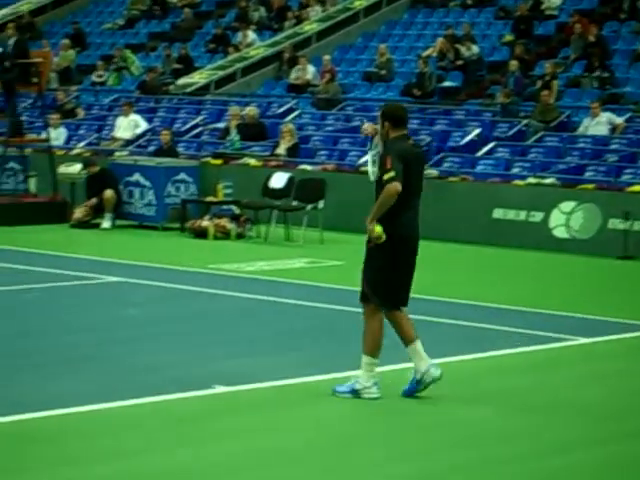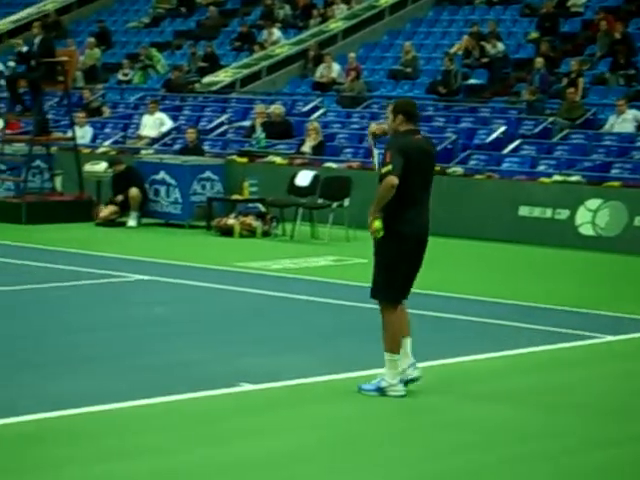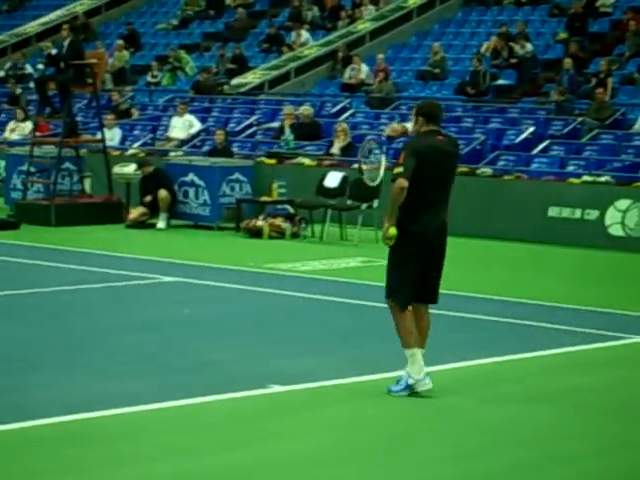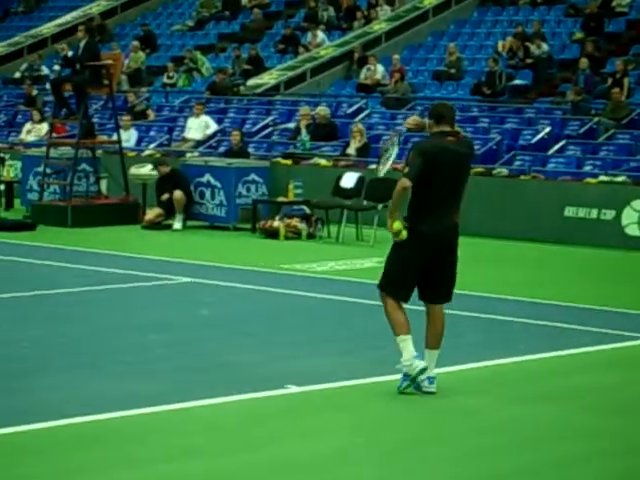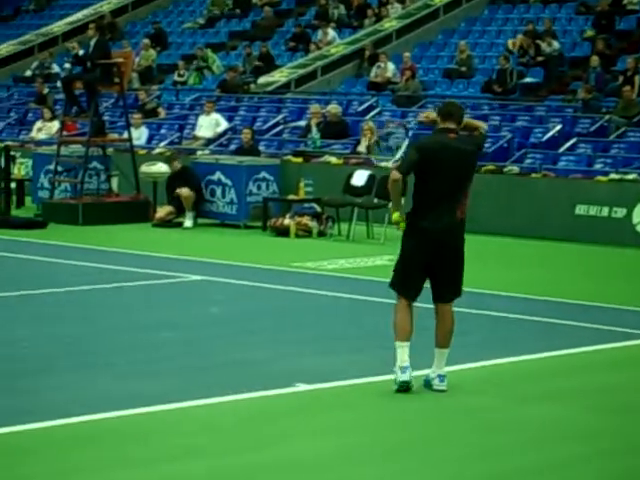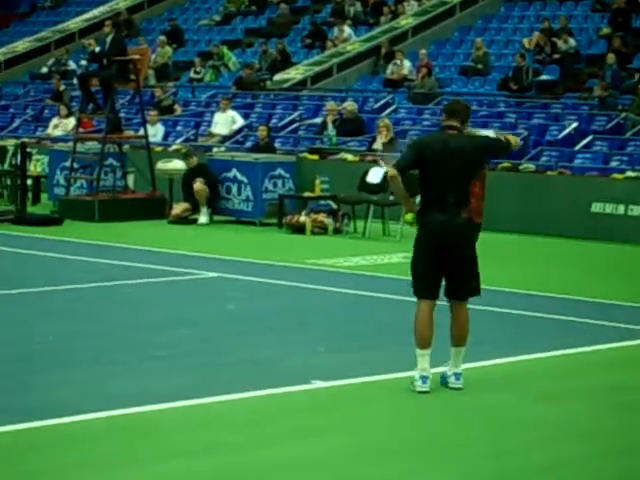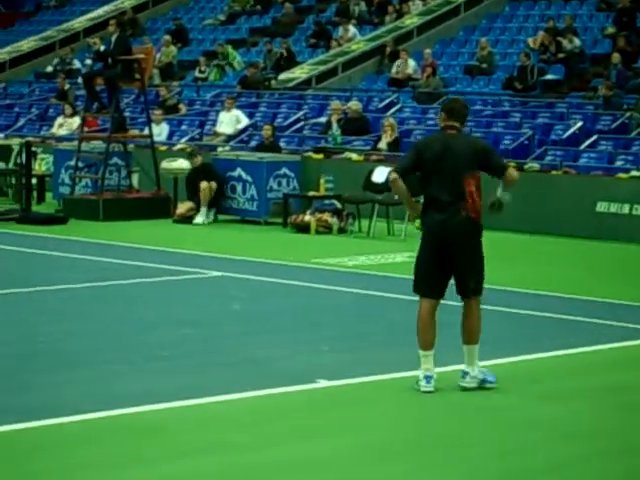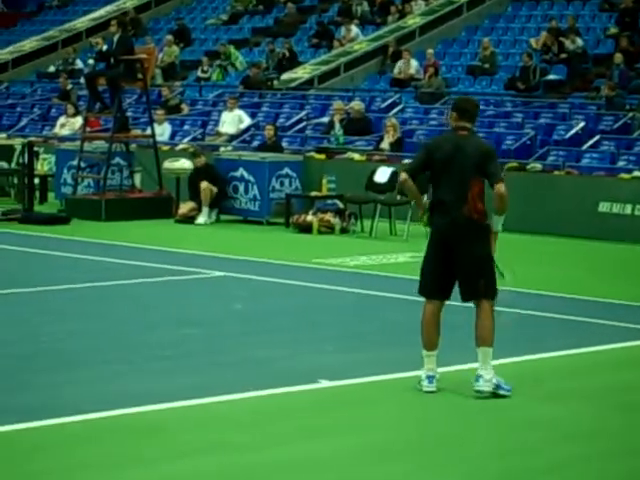
dt=0.2s
person 1, frame 1
left shoulder: (394, 151)
right shoulder: (412, 148)
left elbow: (393, 187)
left wrist: (372, 217)
right wrist: (376, 132)
left hip: (389, 238)
right hip: (406, 236)
left knee: (373, 306)
right knee: (393, 307)
left ankle: (367, 381)
right ankle: (424, 366)
person 1, frame 2
left shoulder: (398, 145)
right shoulder: (427, 145)
left elbow: (391, 181)
left wrist: (374, 209)
right wrist: (385, 130)
left hip: (396, 231)
right hip: (418, 231)
left knee: (388, 302)
right knee: (396, 300)
left ankle: (392, 379)
right ankle: (406, 364)
person 1, frame 3
left shoulder: (414, 146)
right shoulder: (451, 146)
left elbow: (402, 184)
left wrist: (390, 217)
left hip: (411, 231)
right hip: (437, 233)
left knee: (398, 302)
right knee: (421, 303)
left ankle: (418, 375)
right ankle: (414, 371)
person 1, frame 4
left shoulder: (424, 147)
right shoulder: (465, 148)
left elbow: (405, 184)
right elbow: (455, 134)
left wrist: (392, 212)
right wrist: (423, 125)
left hip: (418, 232)
right hip: (448, 234)
left knee: (390, 295)
right knee: (435, 303)
left ankle: (410, 358)
right ankle: (428, 374)
person 1, frame 5
left shoulder: (424, 144)
right shoulder: (471, 146)
left elbow: (396, 176)
right elbow: (481, 126)
left wrist: (396, 207)
right wrist: (456, 121)
left hip: (421, 228)
right hip: (452, 232)
left knee: (404, 298)
right knee: (444, 302)
left ankle: (403, 366)
right ankle: (439, 373)
person 1, frame 6
left shoulder: (423, 143)
right shoulder: (477, 145)
left elbow: (393, 174)
right elbow: (514, 143)
left wrist: (408, 205)
right wrist: (489, 134)
left hip: (430, 228)
right hip: (462, 230)
left knee: (425, 301)
right knee: (459, 302)
left ankle: (423, 374)
right ankle: (455, 371)
person 1, frame 7
left shoulder: (424, 146)
right shoulder: (476, 147)
left elbow: (395, 178)
right elbow: (512, 176)
left wrist: (413, 208)
left hip: (434, 228)
right hip: (465, 229)
left knee: (428, 301)
right knee: (471, 299)
left ankle: (426, 374)
right ankle: (471, 371)
person 1, frame 8
left shoulder: (434, 145)
right shoulder: (483, 149)
left elbow: (404, 178)
right elbow: (500, 190)
left wrist: (423, 205)
right wrist: (496, 227)
left hip: (441, 230)
right hip: (472, 231)
left knee: (433, 302)
right knee: (484, 302)
left ankle: (429, 373)
right ankle: (485, 375)
